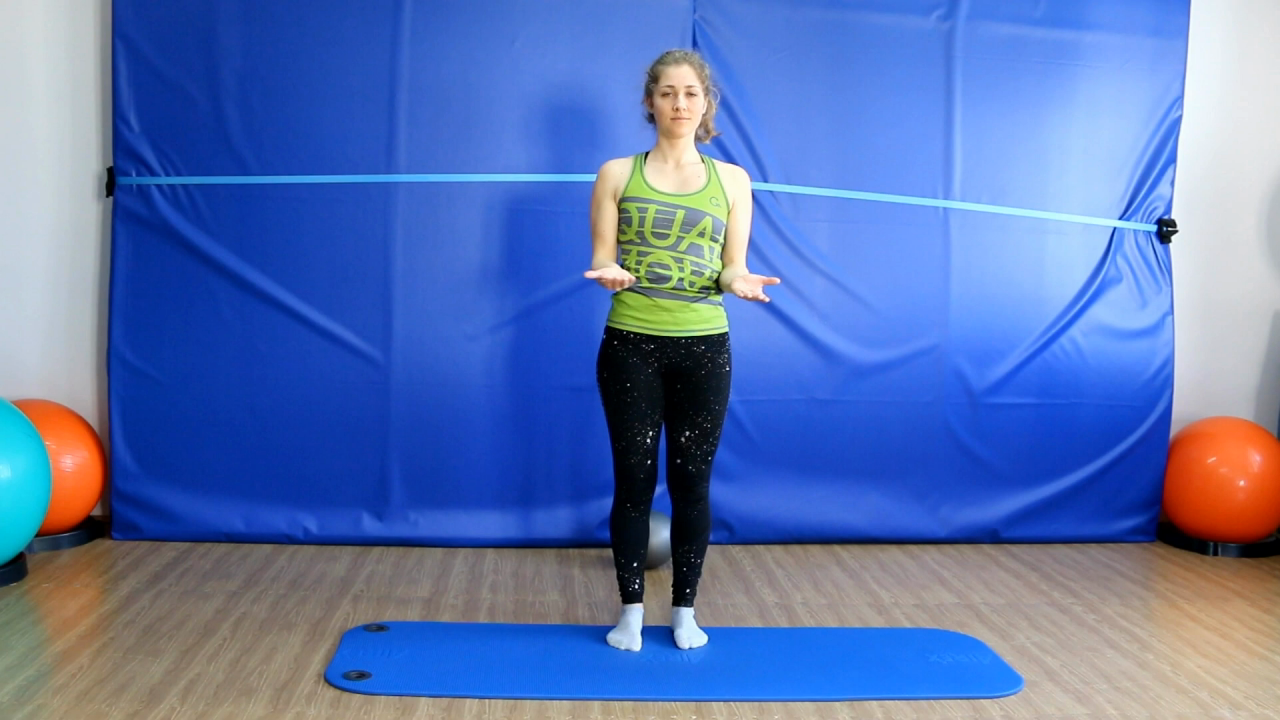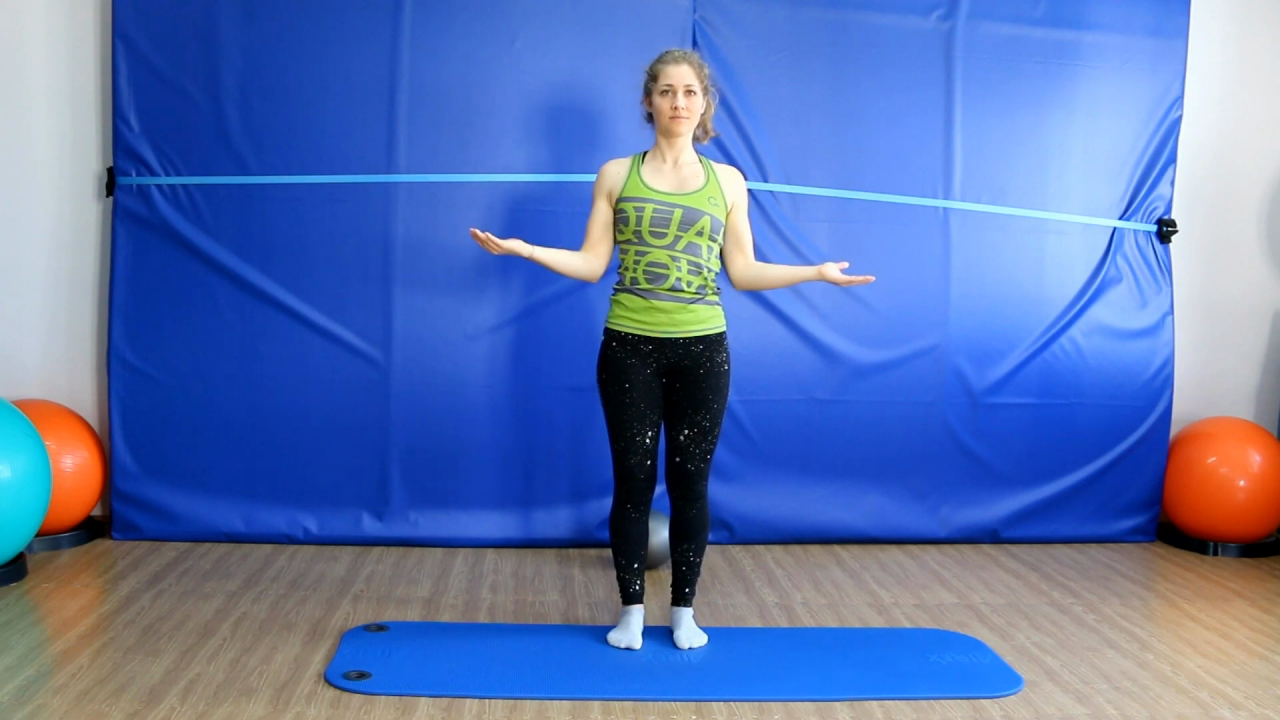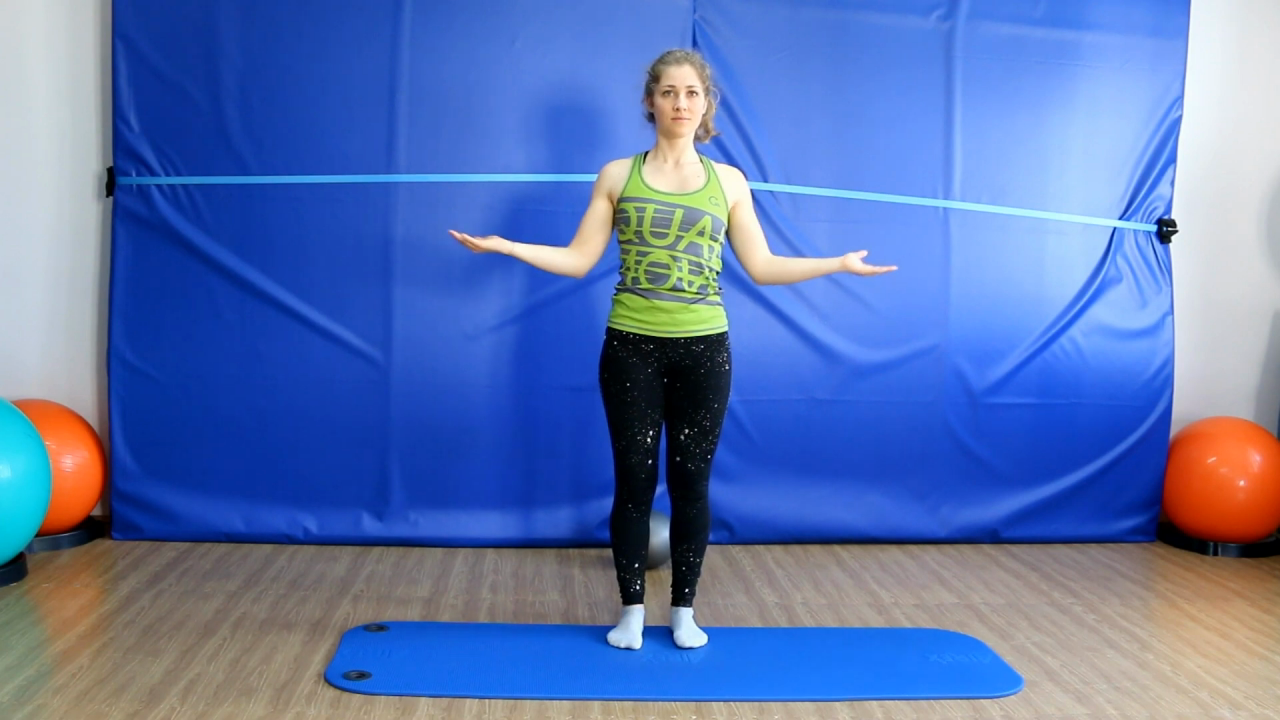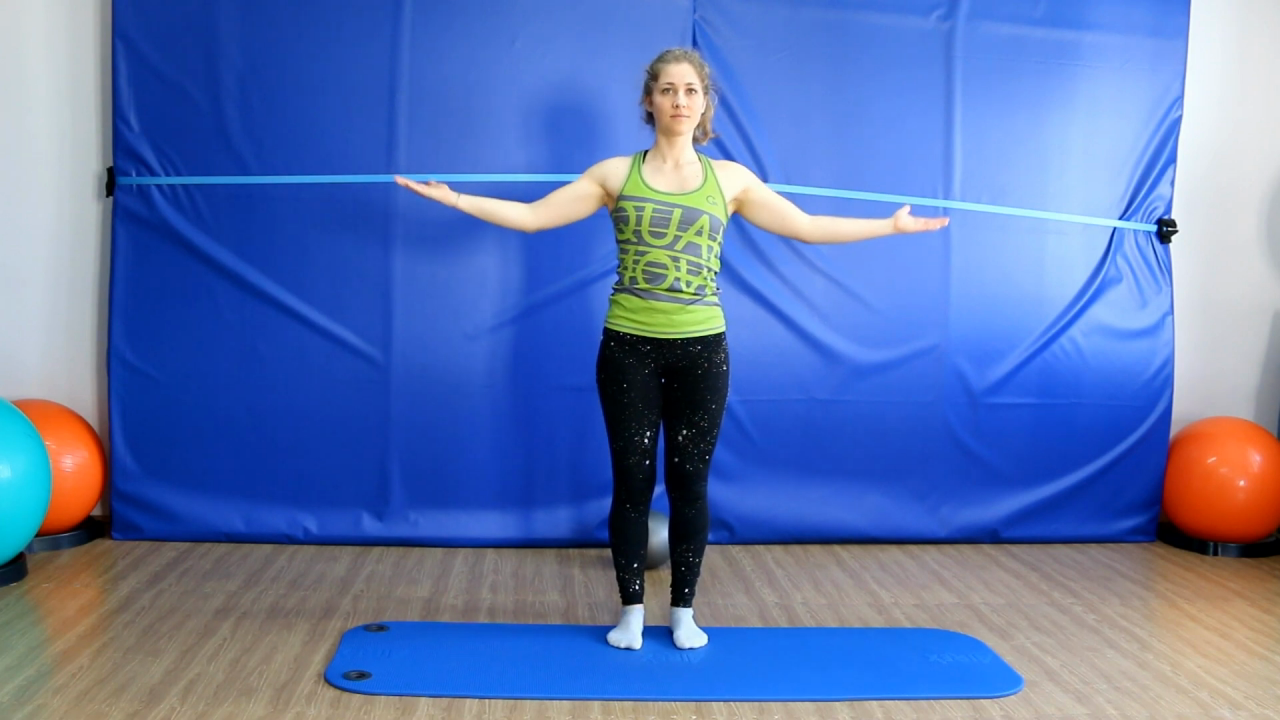
dt=0.7s
person 1, frame 1
left shoulder: (731, 180)
right shoulder: (616, 173)
left elbow: (732, 267)
right elbow: (602, 259)
left wrist: (741, 282)
right wrist: (611, 274)
left hip: (704, 347)
right hip: (630, 346)
left knee: (691, 481)
right knee: (633, 479)
left ankle: (684, 610)
right ankle: (630, 609)
person 1, frame 2
left shoulder: (728, 181)
right shoulder: (616, 174)
left elbow: (742, 272)
right elbow: (591, 264)
left wrist: (817, 272)
right wrist: (524, 249)
left hip: (702, 349)
right hip: (630, 347)
left knee: (691, 482)
right knee: (633, 480)
left ankle: (683, 610)
right ankle: (631, 609)
person 1, frame 3
left shoulder: (729, 181)
right shoulder: (617, 175)
left elbow: (762, 267)
right elbow: (577, 260)
left wrist: (839, 263)
right wrist: (506, 246)
left hip: (703, 348)
right hip: (631, 347)
left knee: (691, 482)
right knee: (633, 480)
left ankle: (683, 610)
right ankle: (631, 609)
person 1, frame 4
left shoulder: (730, 179)
right shoulder: (615, 173)
left elbow: (807, 227)
right elbow: (531, 216)
left wrist: (888, 226)
right wrist: (454, 198)
left hip: (701, 349)
right hip: (629, 347)
left knee: (689, 482)
right knee: (632, 481)
left ankle: (683, 610)
right ankle: (631, 609)
